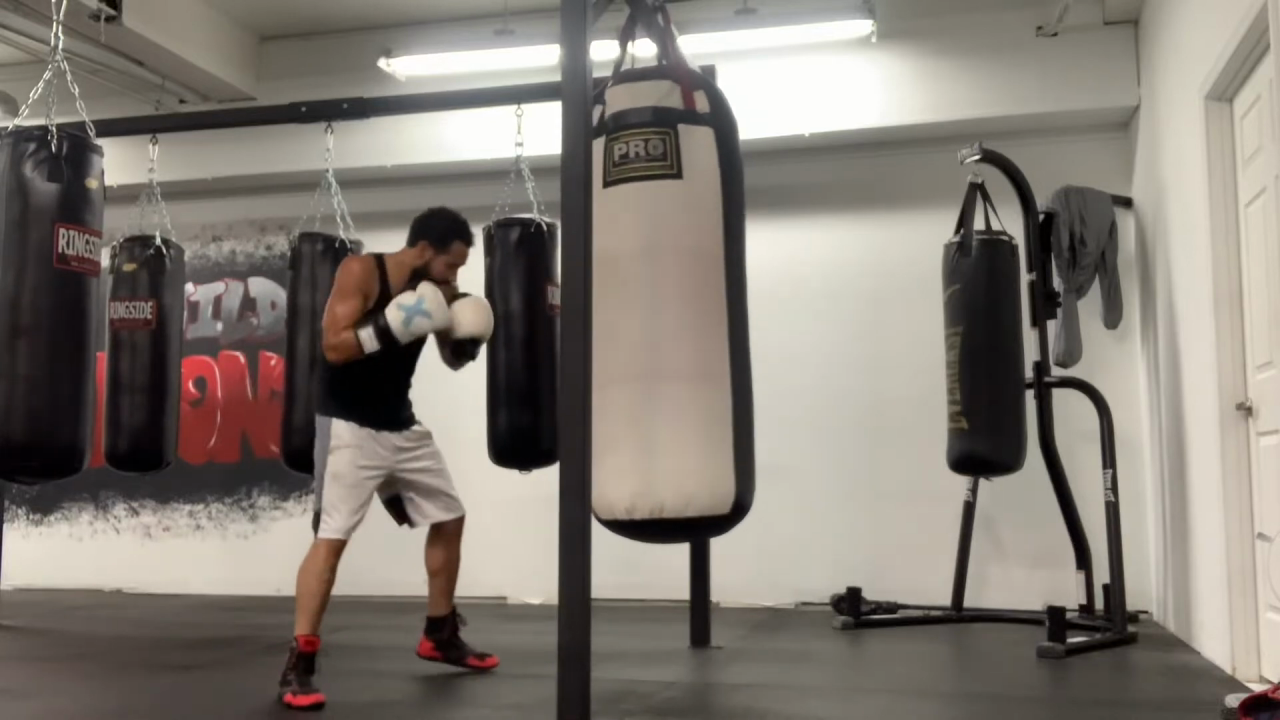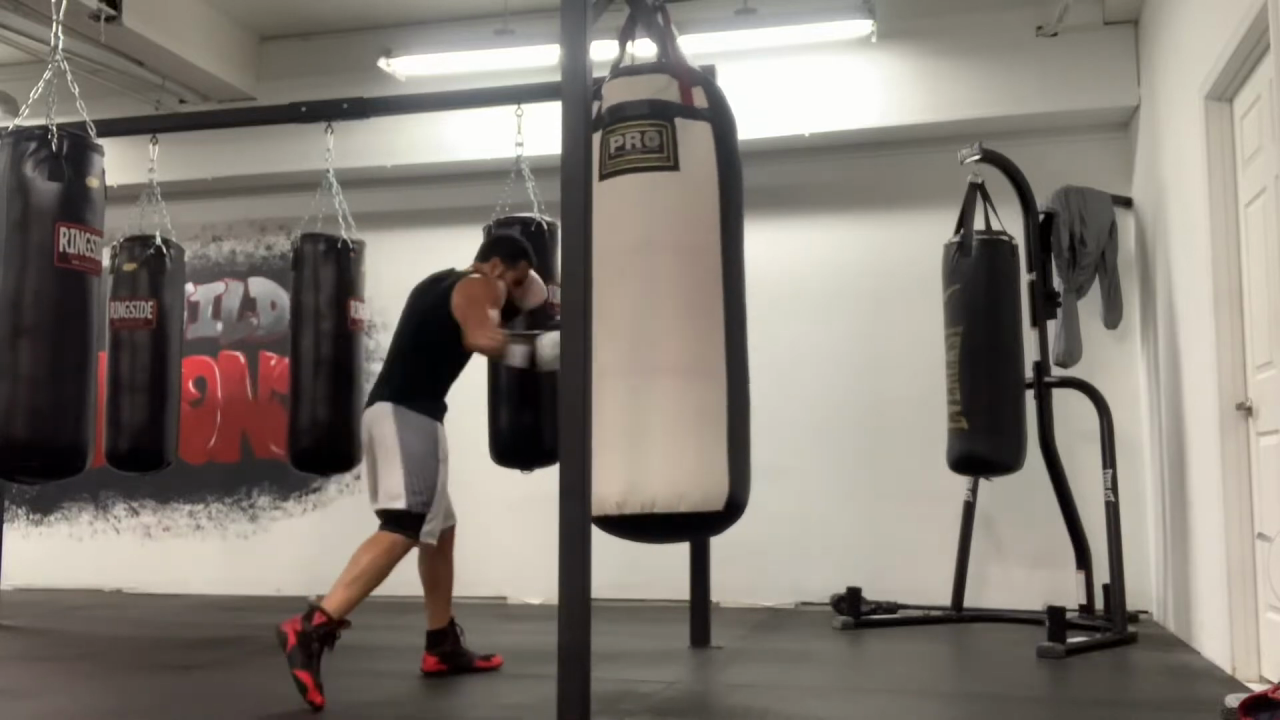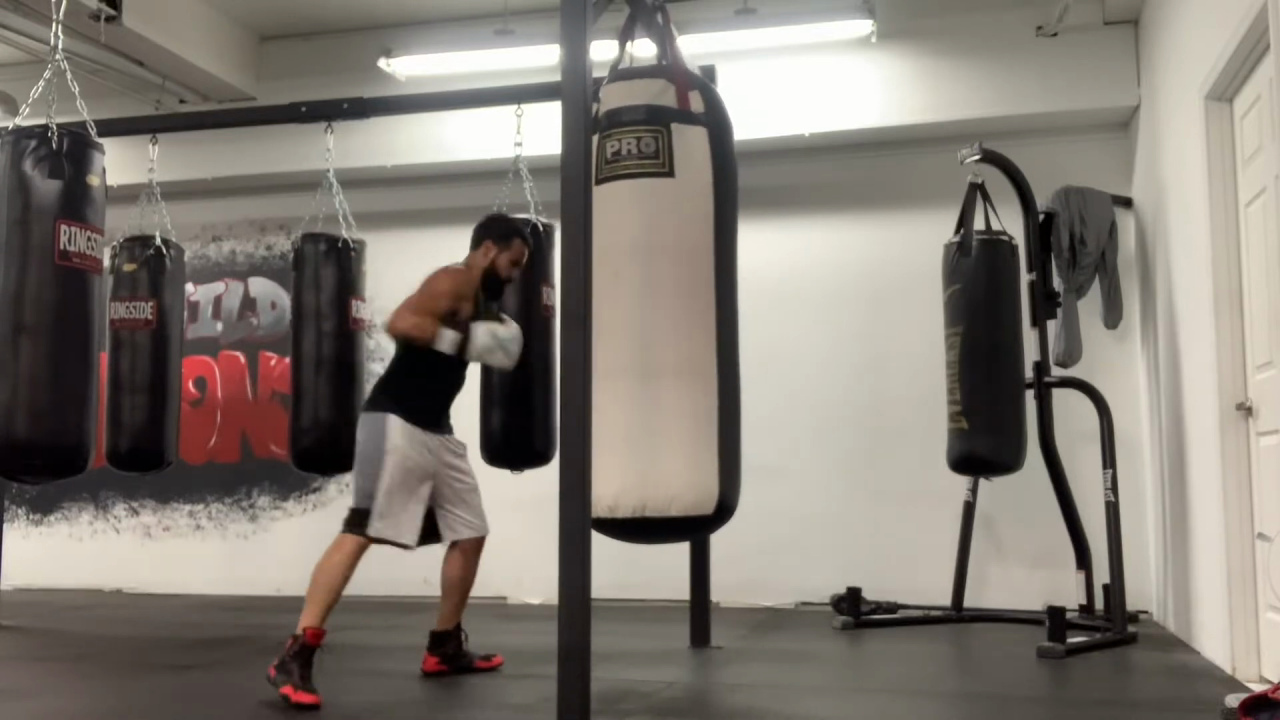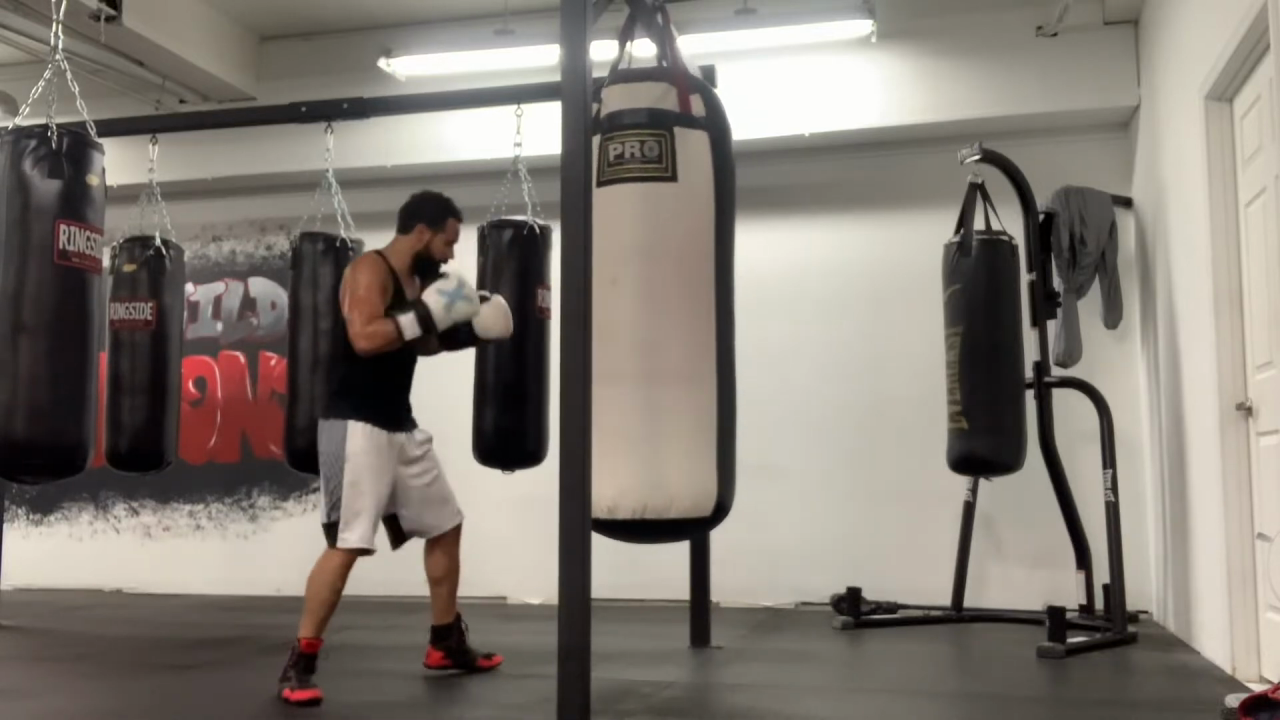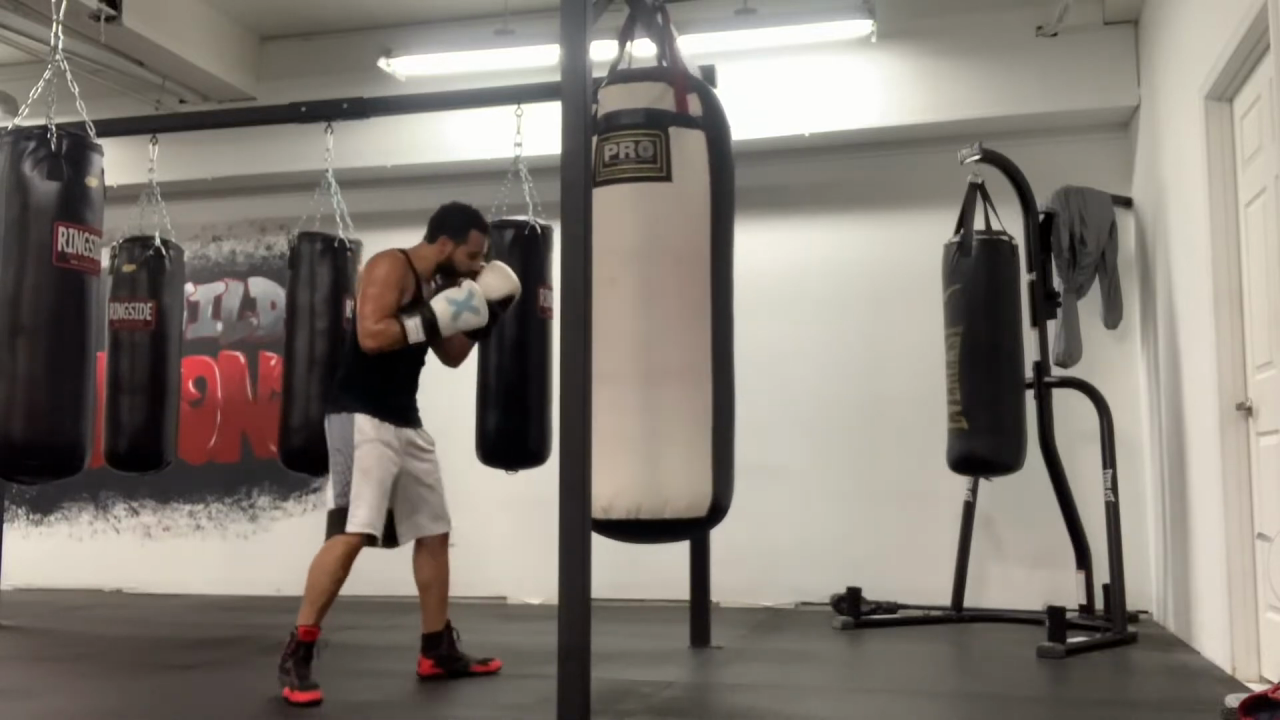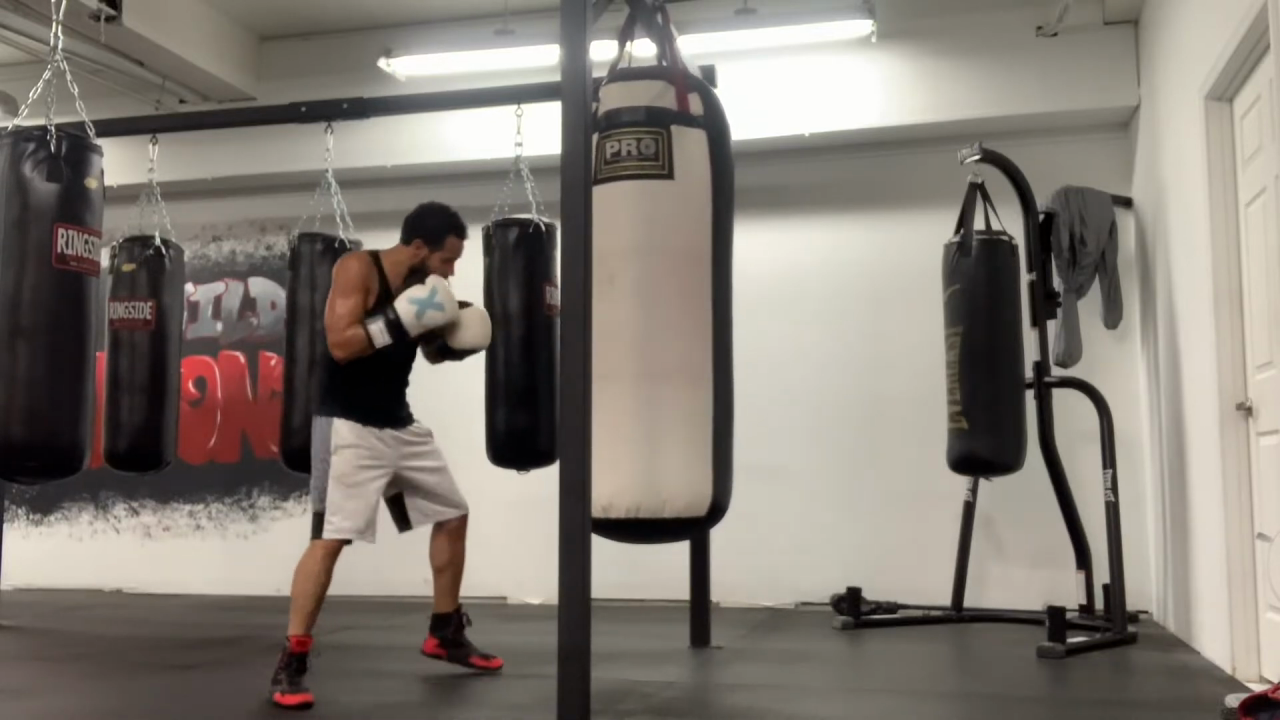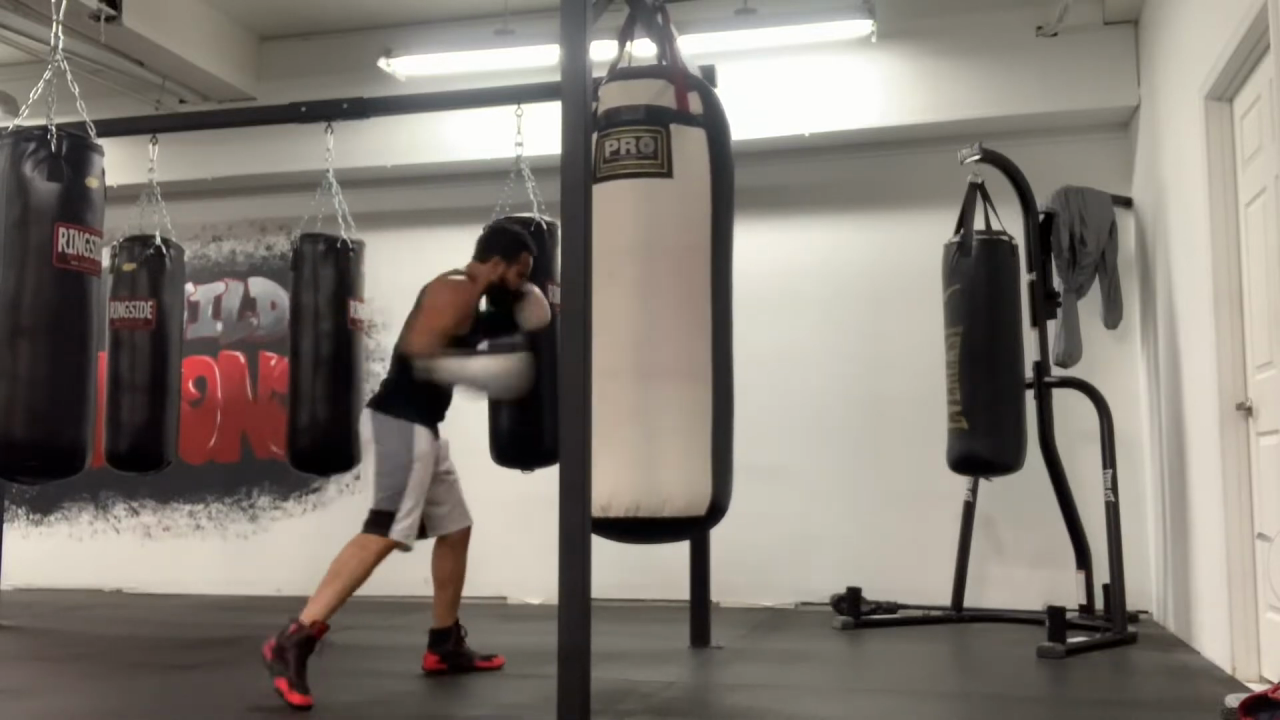
dt=0.4s
person 1, frame 1
left shoulder: (436, 287)
right shoulder: (360, 271)
left elbow: (455, 359)
right elbow: (334, 340)
left wrist: (471, 332)
right wrist: (391, 327)
left hip: (400, 425)
right hip: (347, 423)
left knee: (449, 518)
right knee: (331, 537)
left ankle: (440, 634)
right ankle: (298, 667)
person 1, frame 2
left shoulder: (442, 284)
right shoulder: (481, 287)
right elbow: (486, 342)
left wrist: (512, 304)
right wrist: (534, 350)
left hip: (387, 412)
right hip: (409, 417)
left knee: (439, 530)
right knee: (401, 531)
left ankle: (442, 646)
right ankle: (311, 631)
person 1, frame 3
left shoulder: (476, 294)
right shoulder: (459, 280)
right elbow: (403, 325)
right wrist: (467, 340)
left hip: (433, 431)
right hip: (395, 422)
left knee: (470, 533)
right knee: (358, 533)
left ankle: (445, 647)
right ankle: (295, 657)
person 1, frame 4
left shoulder: (415, 278)
right shoulder: (369, 270)
right elbow: (366, 339)
left wrist: (463, 328)
right wrist: (429, 311)
left hip: (401, 427)
right hip: (354, 426)
left knee: (445, 527)
right knee: (346, 545)
left ankle: (447, 643)
right ankle: (299, 663)
person 1, frame 5
left shoulder: (439, 285)
right shoulder: (389, 266)
left elbow: (453, 356)
right elbow: (371, 335)
left wrist: (482, 313)
right wrist: (436, 317)
left hip: (406, 422)
right hip: (360, 418)
left knee: (433, 533)
right knee: (351, 533)
left ankle: (438, 650)
right ankle: (297, 656)
person 1, frame 6
left shoulder: (433, 286)
right shoulder: (357, 269)
left elbow: (435, 352)
right elbow: (339, 345)
left wrist: (460, 337)
right wrist: (403, 317)
left hip: (400, 424)
right hip: (347, 424)
left knee: (452, 515)
right knee: (330, 537)
left ankle: (446, 633)
right ankle: (290, 664)
person 1, frame 7
left shoulder: (463, 291)
right shoulder: (459, 289)
right elbow: (419, 342)
left wrist: (509, 320)
left hip: (415, 425)
right hip: (400, 423)
left knee: (455, 529)
right knee: (382, 536)
left ankle: (445, 645)
right ankle: (292, 645)
